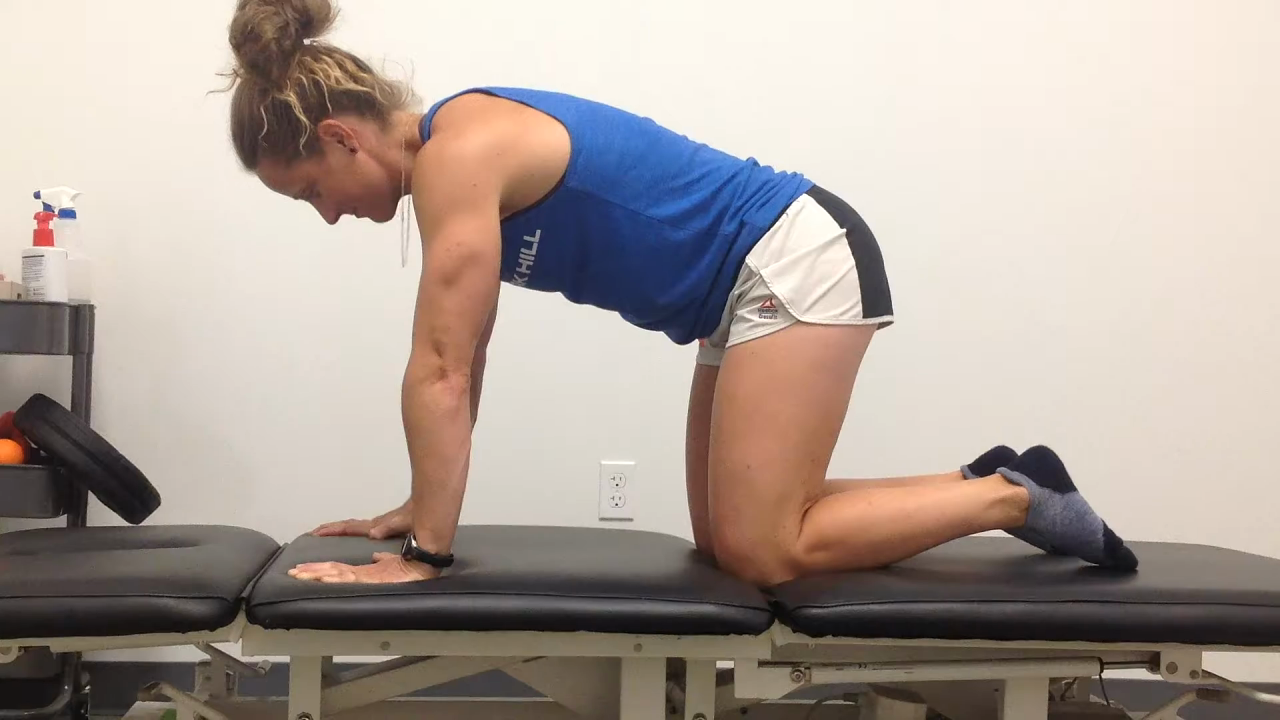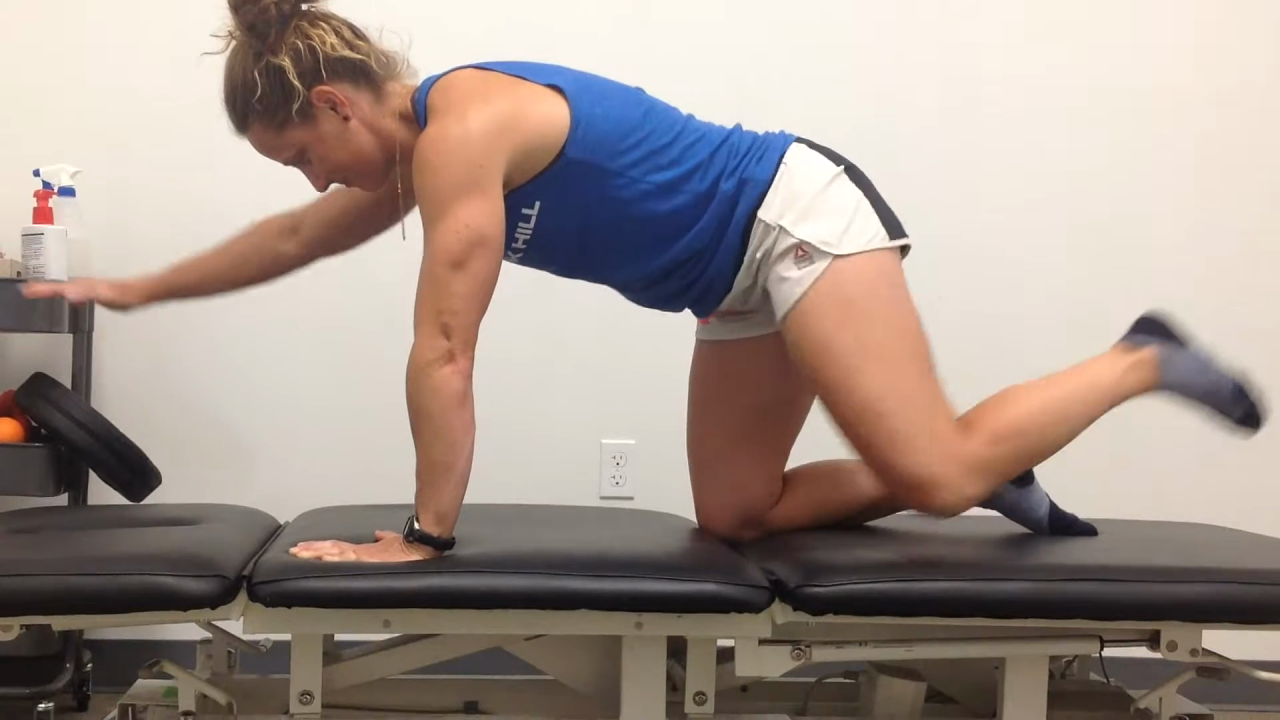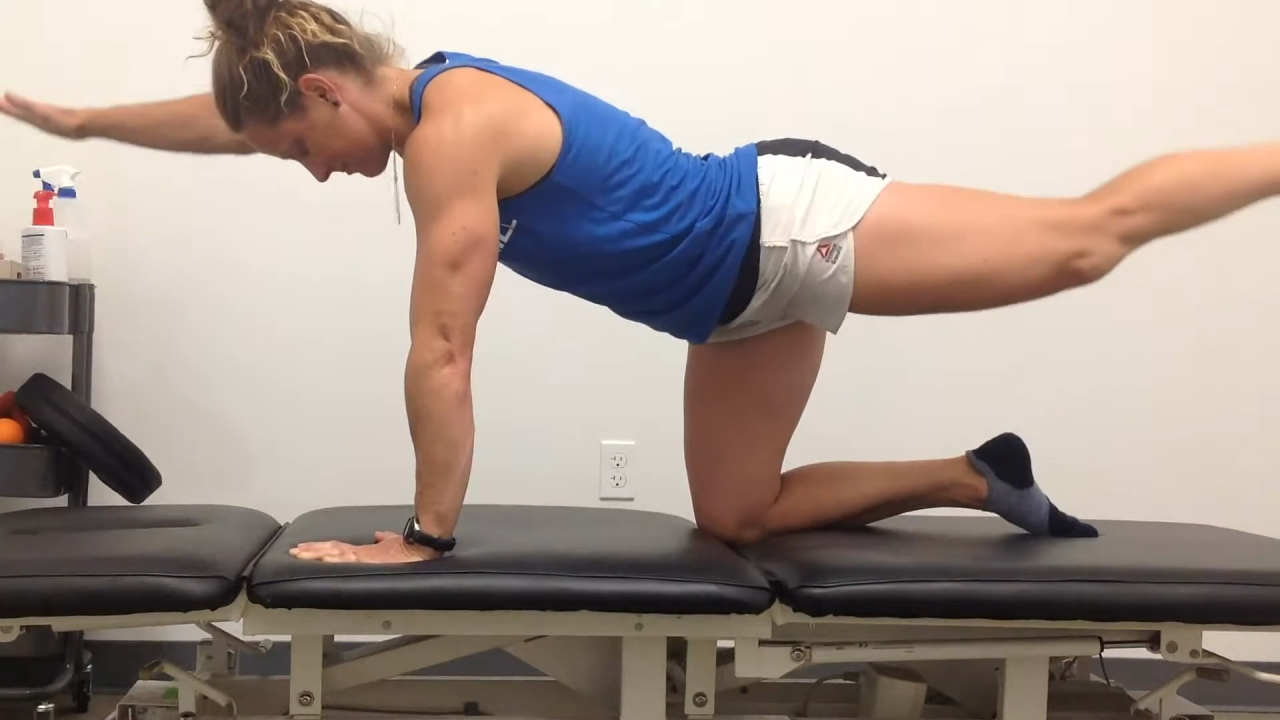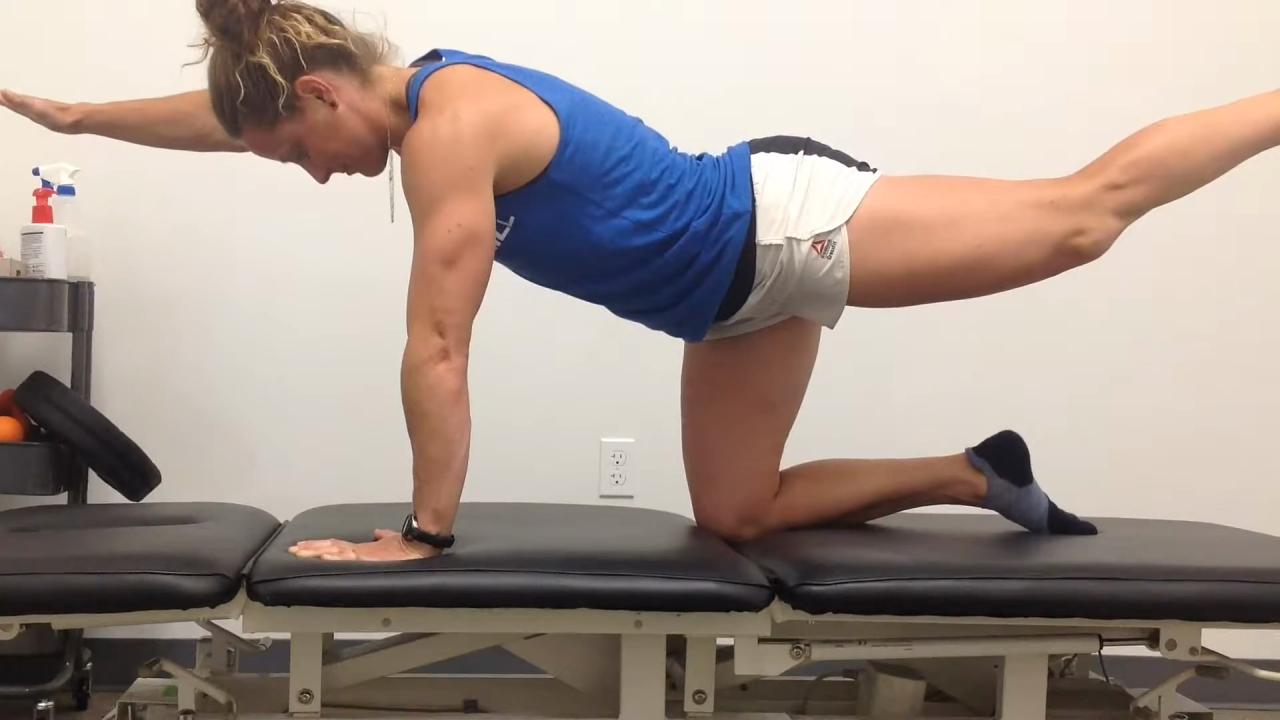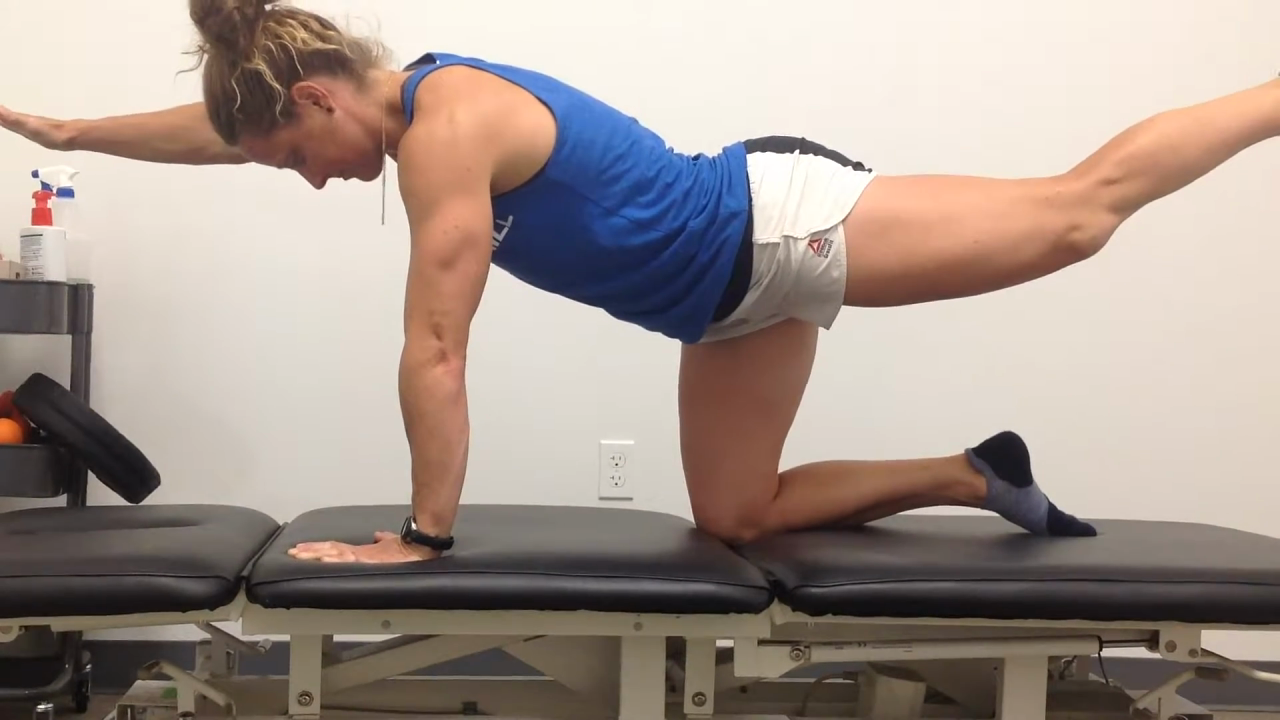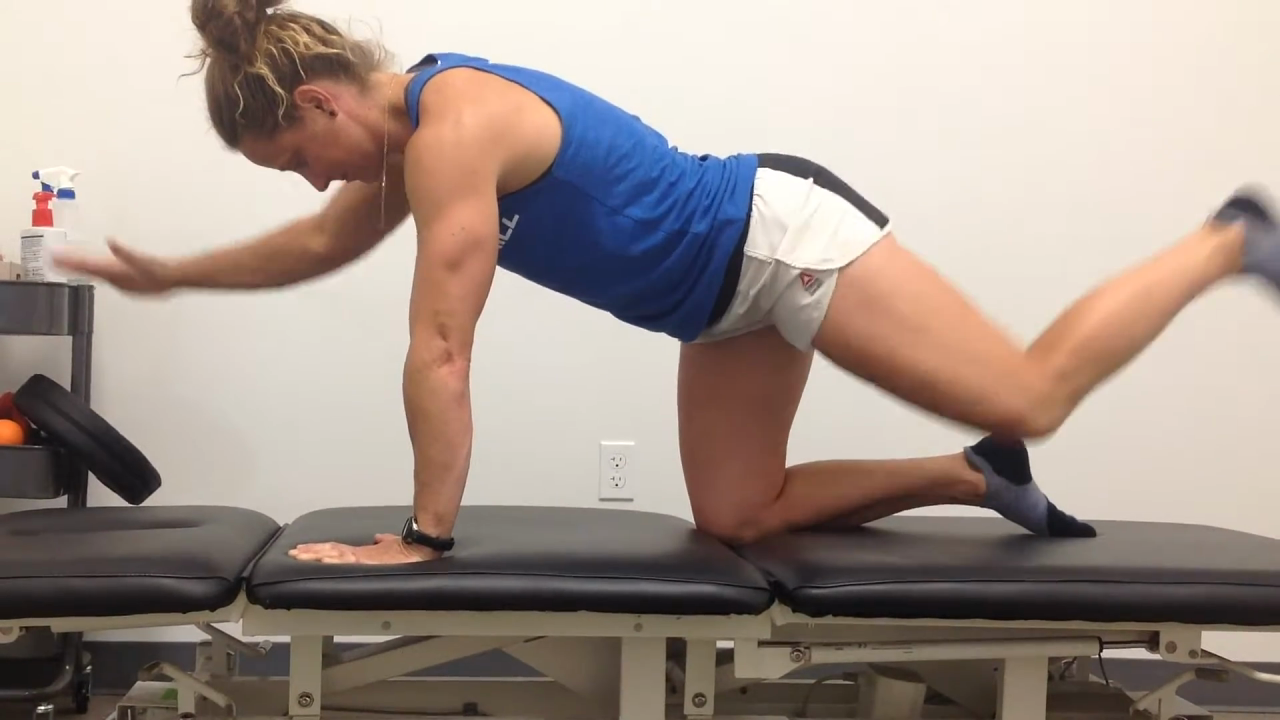
dt=0.7s
person 1, frame 1
left shoulder: (455, 154)
right shoulder: (465, 154)
left elbow: (437, 374)
right elbow: (462, 365)
left wrist: (425, 553)
right wrist: (417, 509)
left hip: (795, 261)
right hip: (752, 282)
left knee: (762, 553)
right knee: (727, 539)
left ankle: (1012, 499)
right ankle: (984, 483)
person 1, frame 2
left shoulder: (459, 129)
right shoulder: (422, 146)
left elbow: (443, 356)
right elbow: (292, 239)
left wrist: (424, 532)
right wrist: (142, 289)
left hip: (796, 214)
right hip: (747, 264)
left knee: (937, 477)
right knee: (737, 515)
left ankle: (1144, 354)
right ankle: (993, 479)
person 1, frame 3
left shoulder: (452, 129)
left elbow: (441, 355)
right elbow: (230, 121)
left wrist: (426, 532)
left hip: (790, 223)
right hip: (747, 283)
left knee: (1090, 233)
right knee: (740, 517)
right ankle: (980, 479)
person 1, frame 4
left shoulder: (447, 124)
left elbow: (437, 350)
right elbow: (223, 115)
left wrist: (423, 530)
left hip: (786, 218)
right hip: (740, 280)
left knee: (1083, 209)
right knee: (739, 515)
right ankle: (979, 476)
person 1, frame 5
left shoulder: (443, 130)
left elbow: (433, 353)
right elbow: (225, 126)
left wrist: (425, 533)
left hip: (782, 220)
right hip: (737, 286)
left knee: (1076, 210)
right knee: (738, 517)
right ankle: (977, 479)
person 1, frame 6
left shoulder: (451, 131)
right shoulder: (414, 128)
left elbow: (439, 356)
right elbow: (326, 239)
left wrist: (424, 533)
right wrist: (169, 272)
left hip: (783, 229)
right hip: (734, 280)
left knee: (1024, 396)
right knee: (739, 515)
right ankle: (984, 482)
